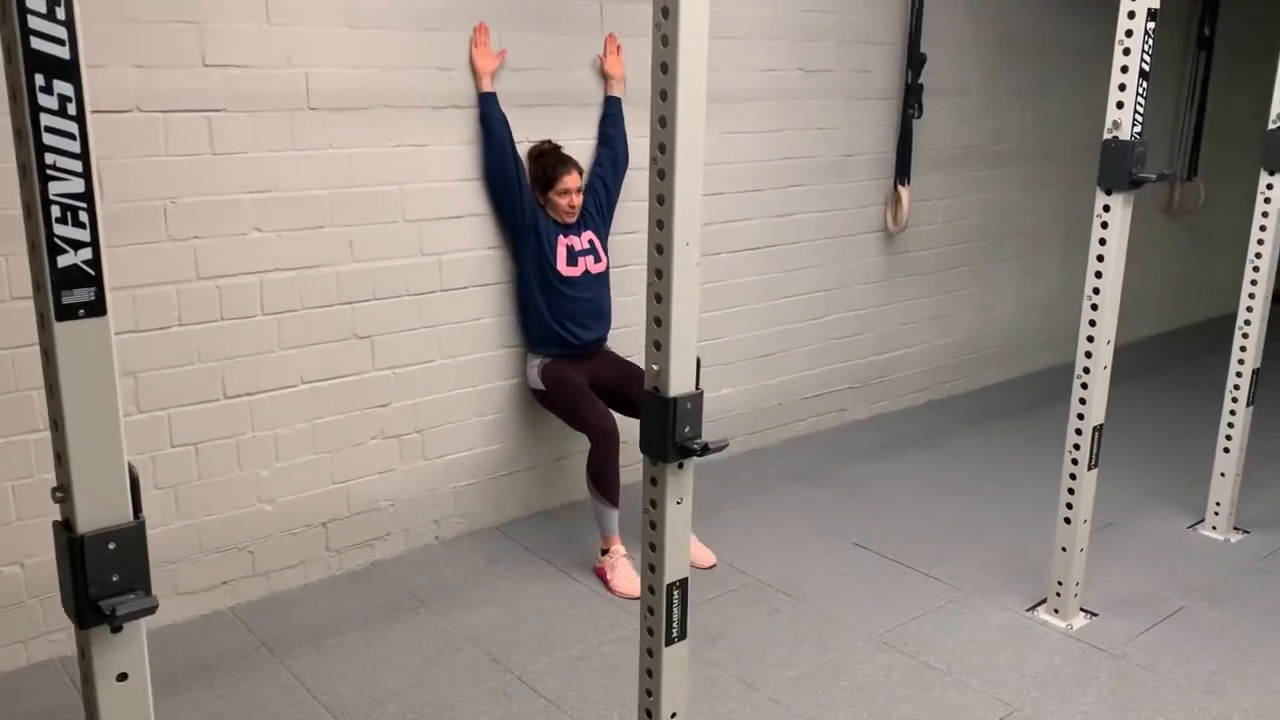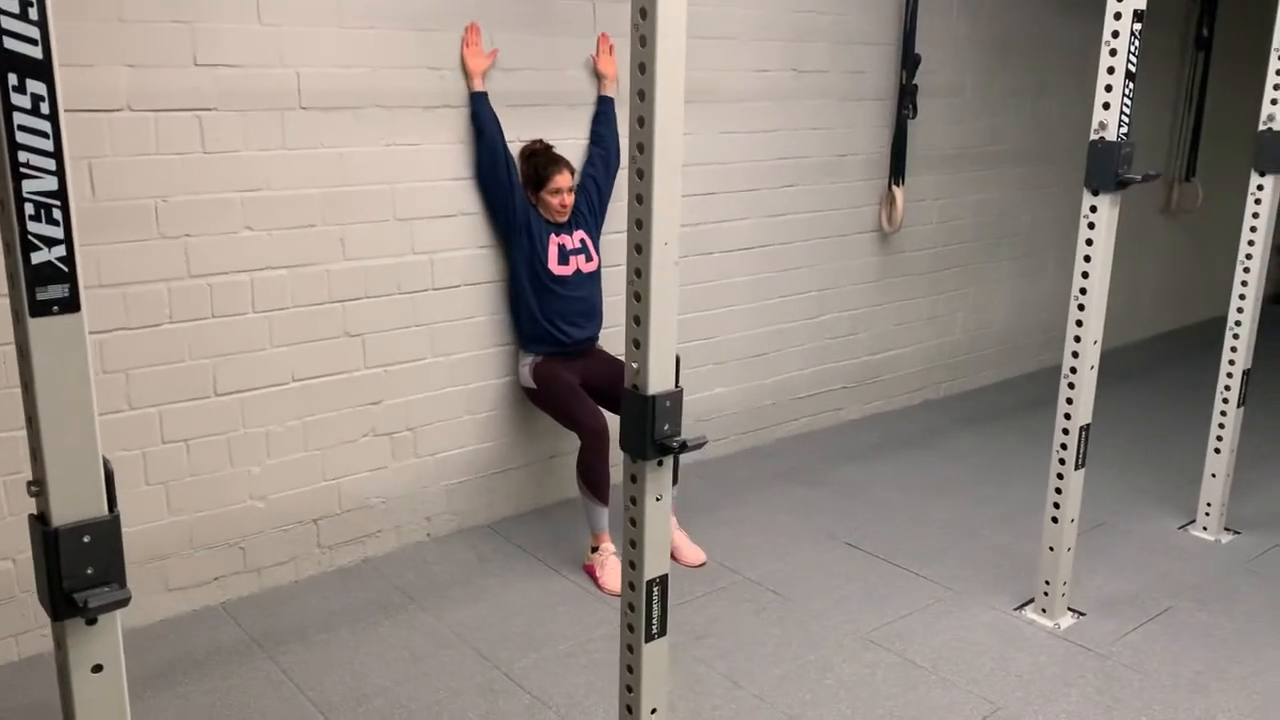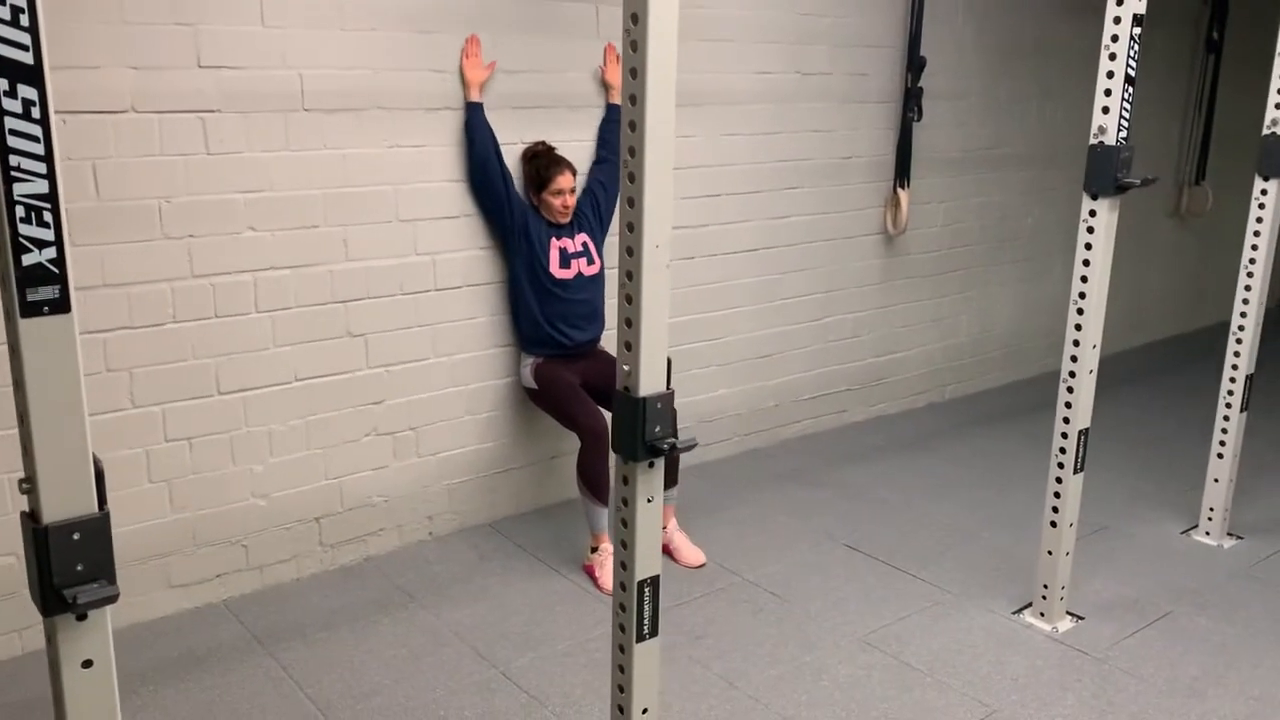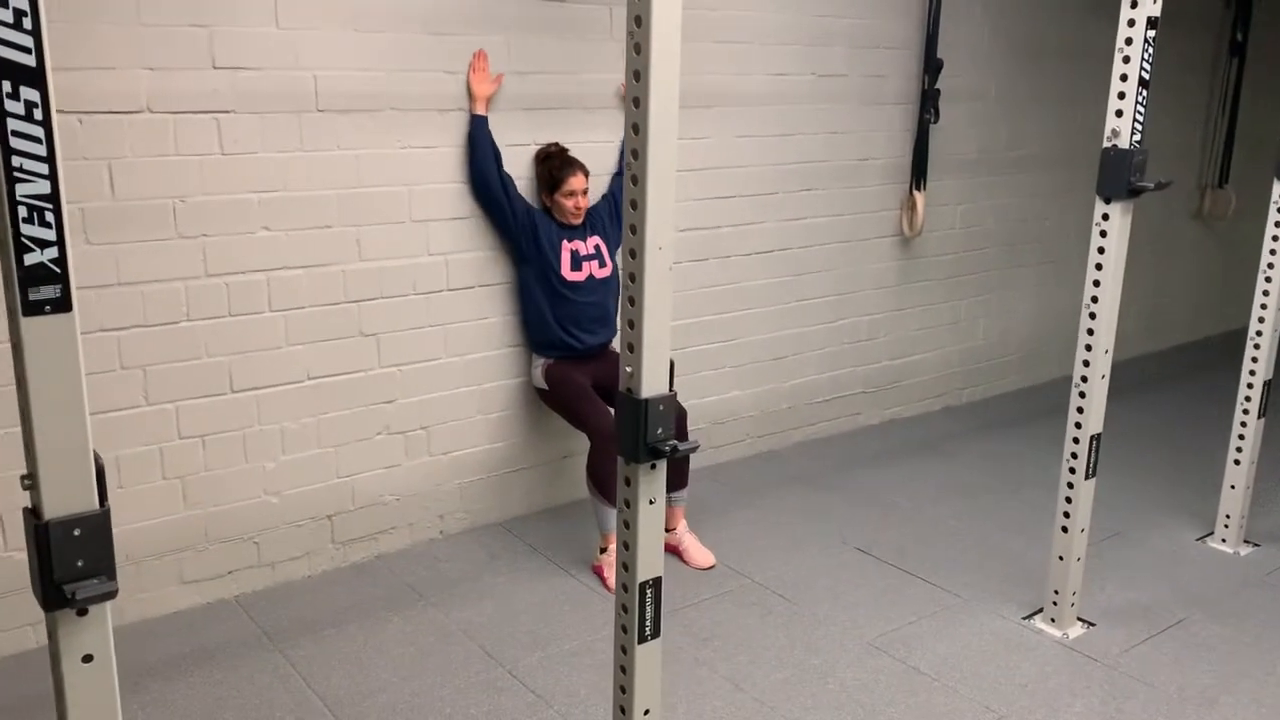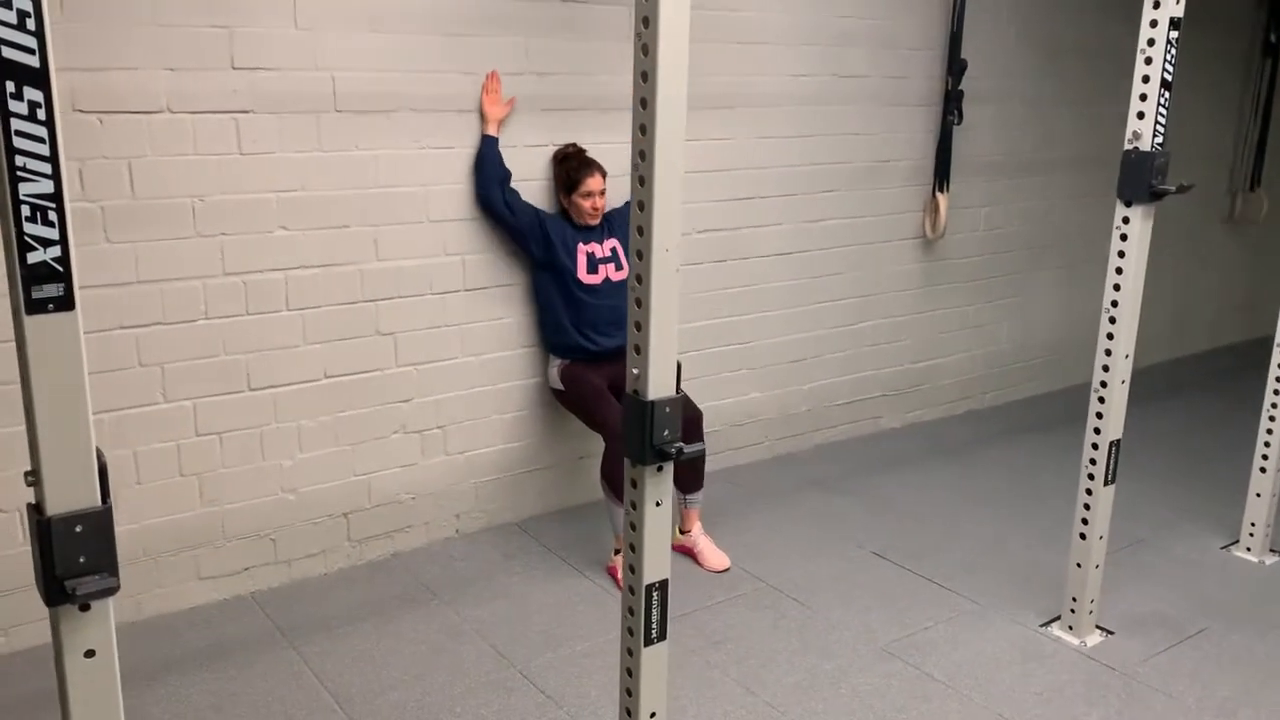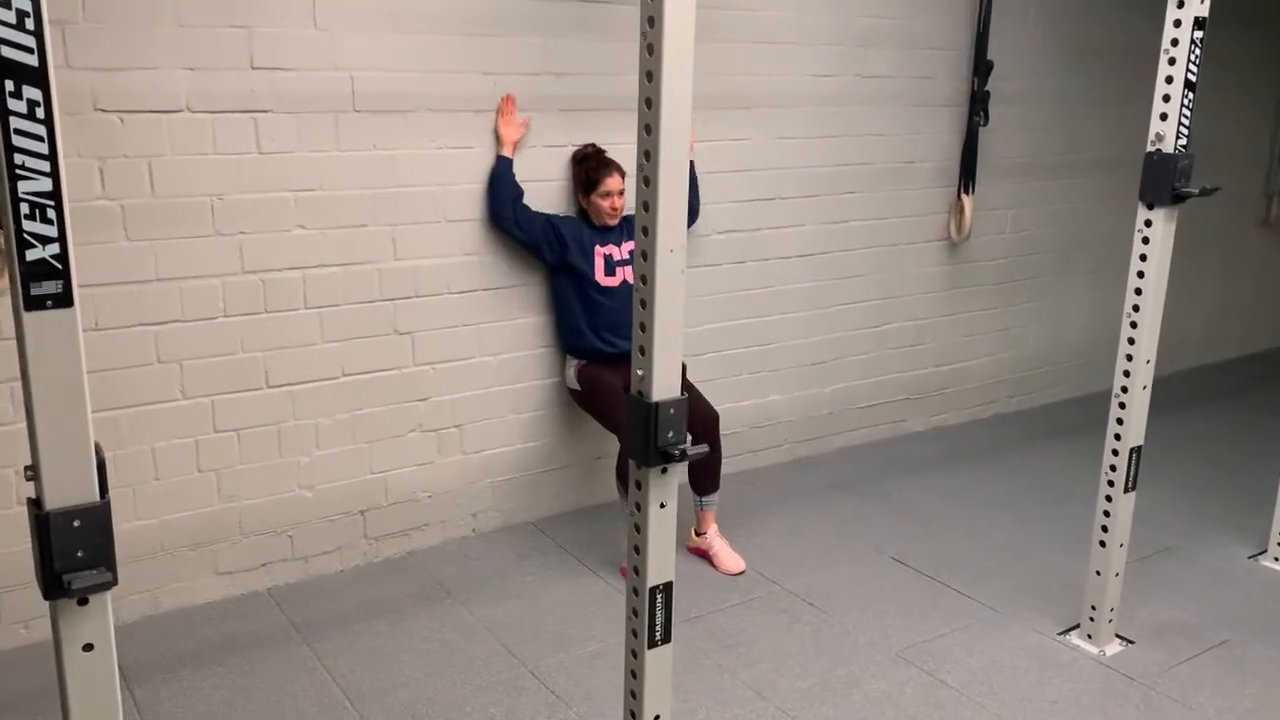
dt=0.3s
person 1, frame 1
left shoulder: (594, 214)
right shoulder: (530, 225)
left elbow: (613, 153)
right elbow: (501, 157)
left wrist: (614, 85)
right wrist: (485, 84)
left hip: (599, 356)
right hip: (552, 365)
right knee: (604, 430)
right ankle: (612, 553)
person 1, frame 2
left shoulder: (585, 214)
right shoulder: (521, 225)
left elbow: (606, 152)
right elbow: (494, 157)
left wrist: (607, 83)
right wrist: (477, 82)
left hip: (591, 355)
right hip: (544, 364)
right knee: (594, 429)
left ankle: (668, 526)
right ankle: (601, 551)
person 1, frame 3
left shoulder: (589, 217)
right shoulder: (522, 228)
left elbow: (611, 159)
right elbow: (486, 168)
left wrist: (615, 94)
right wrist: (474, 94)
left hip: (593, 356)
right hip: (545, 365)
right knee: (593, 429)
left ankle: (667, 527)
right ankle: (601, 551)
person 1, frame 4
left shoulder: (603, 221)
right shoulder: (531, 231)
left elbow: (630, 172)
right elbow: (489, 180)
right wrist: (479, 107)
left hip: (604, 357)
right hip: (557, 366)
left knee: (673, 415)
right knee: (604, 430)
left ankle: (677, 529)
right ankle: (610, 551)
person 1, frame 5
left shoulder: (619, 225)
right shoulder: (548, 233)
right elbow: (494, 198)
right wrist: (491, 127)
left hip: (623, 359)
right hip: (573, 367)
left knee: (689, 418)
right knee: (620, 432)
left ankle: (690, 531)
right ankle: (624, 553)
person 1, frame 6
left shoulder: (638, 229)
right shoulder: (565, 235)
left elbow: (687, 209)
right elbow: (507, 216)
right wrist: (507, 148)
right hip: (591, 367)
left knee: (706, 419)
left ankle: (706, 533)
